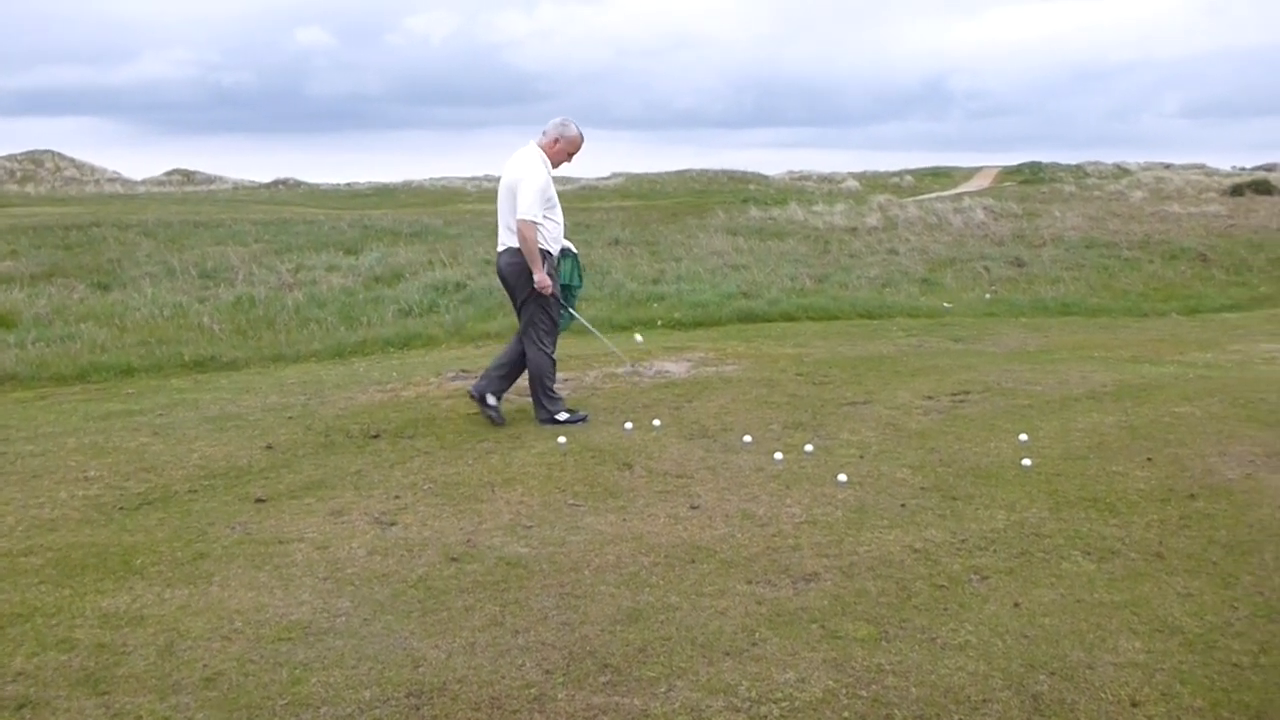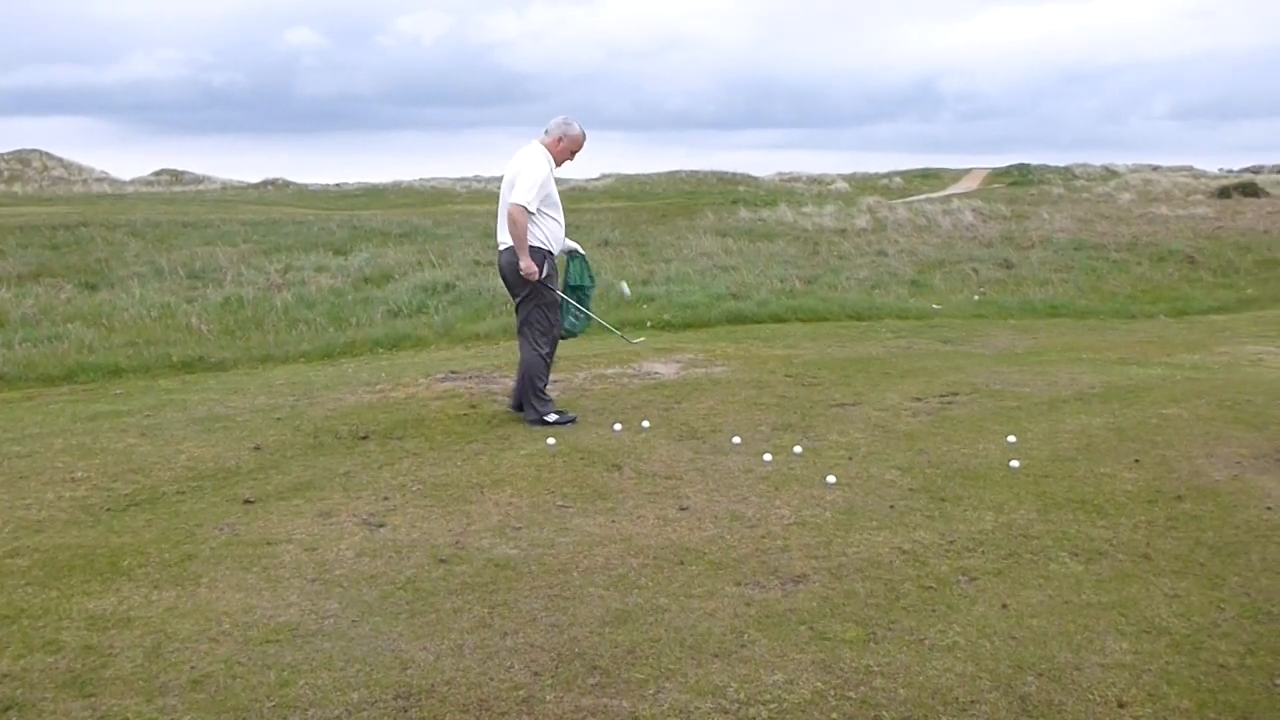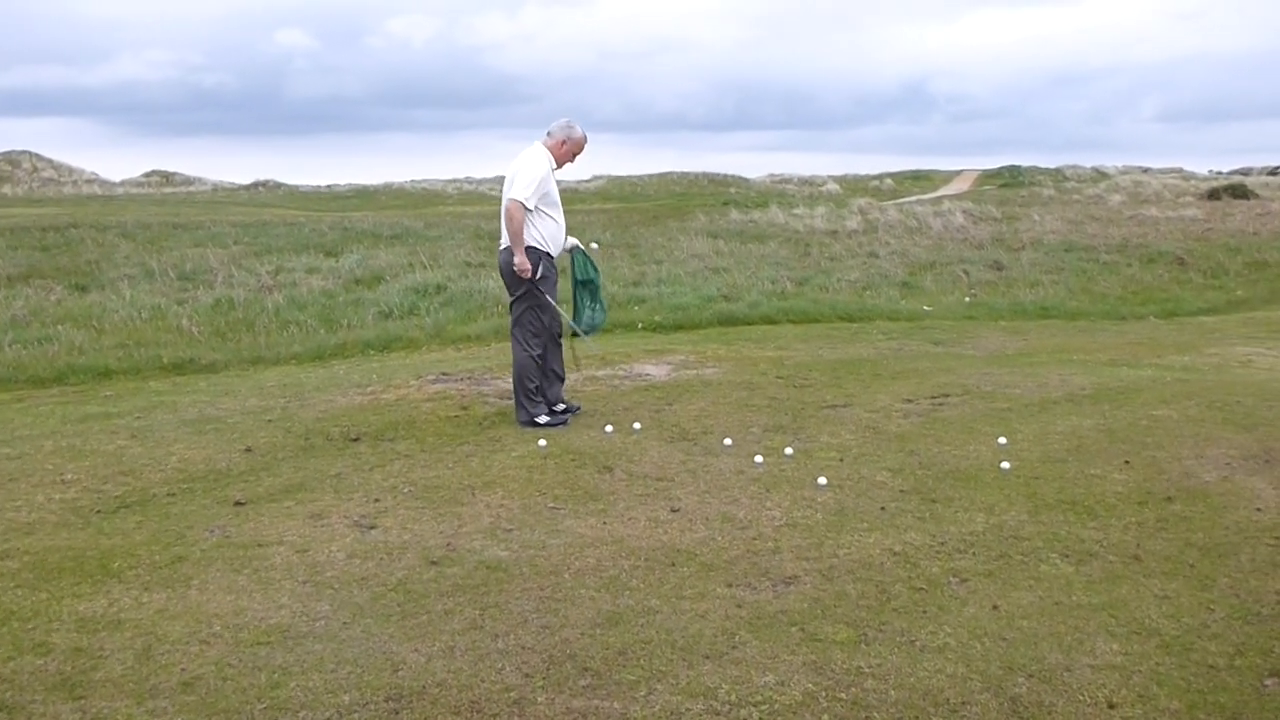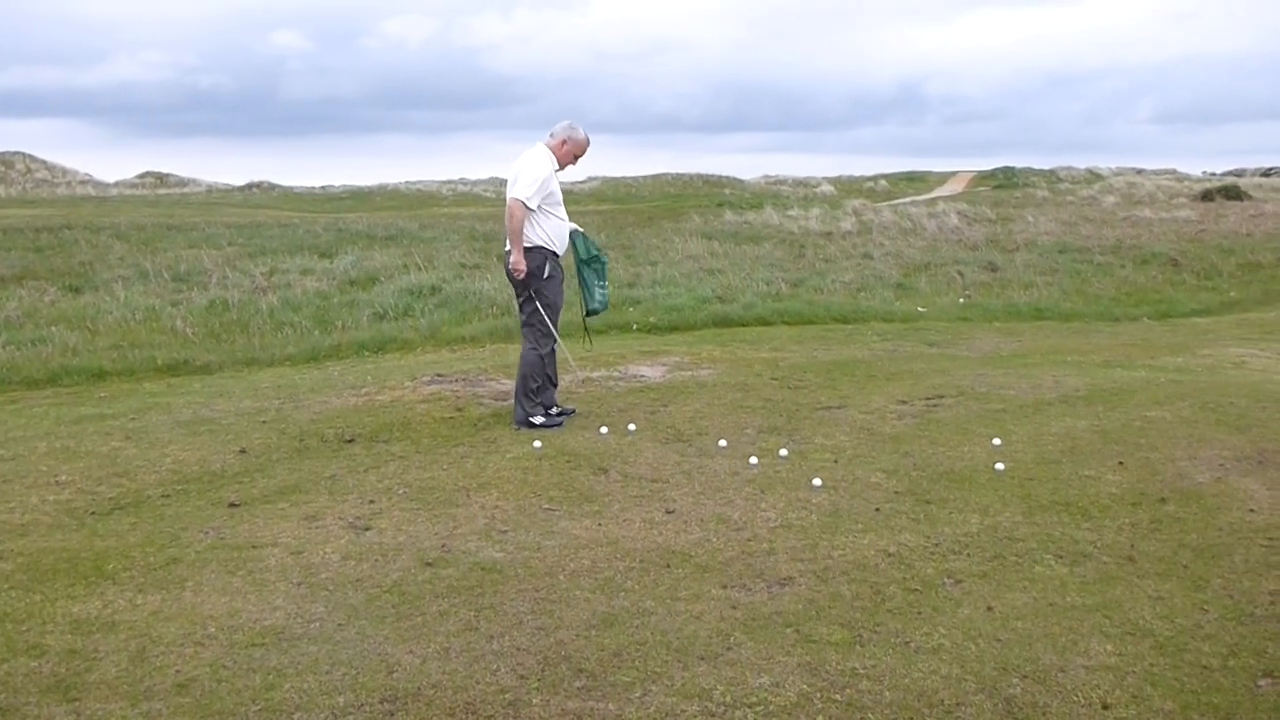
dt=0.2s
person 1, frame 1
left shoulder: (526, 161)
right shoulder: (534, 171)
right elbow: (525, 225)
left wrist: (556, 241)
right wrist: (539, 272)
left hip: (518, 261)
right hip: (530, 266)
left knee: (531, 334)
right knee: (542, 337)
left ankle: (488, 389)
right ankle: (548, 408)
person 1, frame 2
left shoulder: (533, 161)
right shoulder: (536, 166)
right elbow: (516, 212)
left wrist: (561, 242)
right wrist: (525, 258)
left hip: (530, 258)
right hip: (531, 263)
left knee: (547, 331)
right knee: (538, 336)
left ankle: (525, 397)
right ankle: (538, 409)
person 1, frame 3
left shoulder: (537, 163)
right shoulder: (536, 165)
right elbow: (513, 207)
left wrist: (563, 240)
right wrist: (519, 255)
left hip: (535, 260)
right hip: (530, 262)
left knee: (549, 333)
right knee: (530, 338)
left ankle: (550, 399)
right ankle: (531, 411)
person 1, frame 4
left shoulder: (538, 163)
right shoulder: (538, 166)
right elbow: (515, 207)
left wrist: (564, 226)
right wrist: (517, 254)
left hip: (535, 259)
right hip: (535, 260)
left knee: (543, 335)
right knee: (539, 337)
left ankle: (544, 403)
right ankle: (528, 411)
